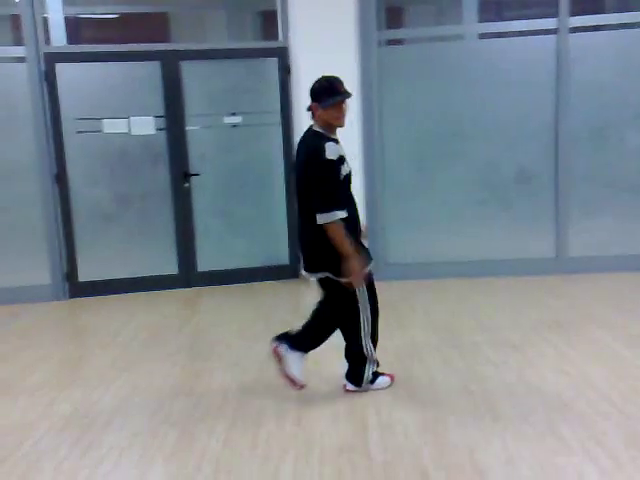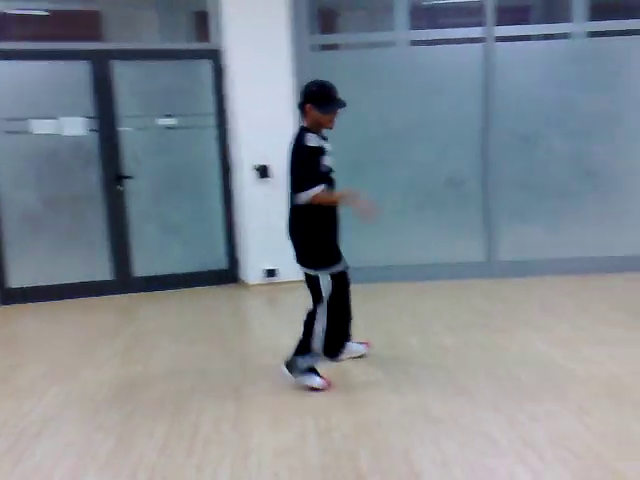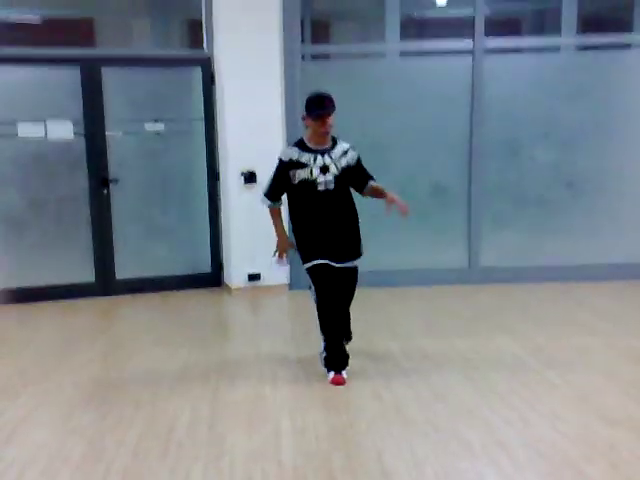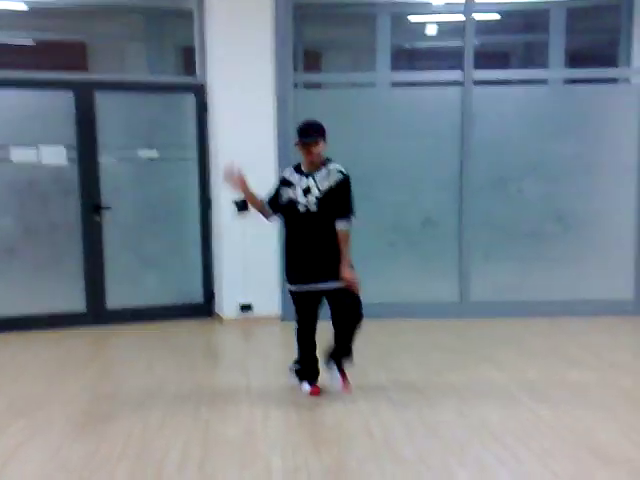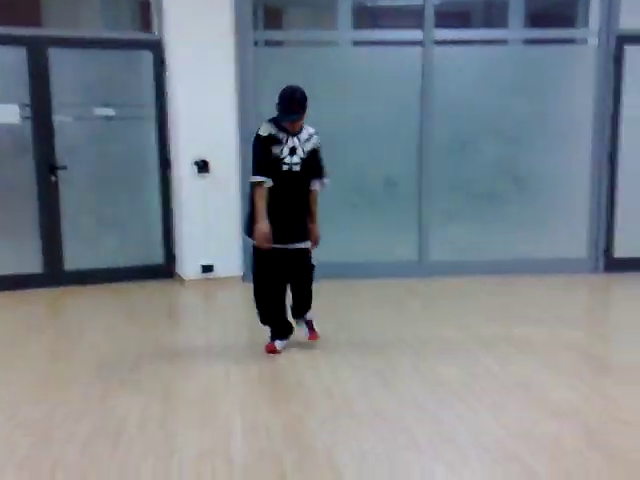
dt=0.4s
person 1, frame 1
left shoulder: (312, 143)
right shoulder: (326, 151)
right elbow: (329, 213)
left wrist: (354, 241)
right wrist: (353, 257)
left hip: (316, 247)
right hip: (333, 248)
left knee: (337, 302)
right knee: (362, 305)
left ankle: (290, 347)
right ankle: (362, 375)
person 1, frame 2
left shoulder: (314, 141)
right shoulder: (307, 145)
right elbow: (306, 194)
right wrist: (348, 197)
left hip: (322, 232)
right hip: (311, 236)
left knee: (338, 292)
right knee: (327, 300)
left ankle: (339, 343)
right ankle: (302, 364)
person 1, frame 3
left shoulder: (345, 152)
right shoulder: (291, 155)
left elbow: (365, 183)
right elbow: (272, 198)
left wrist: (388, 196)
right wrist: (281, 235)
left hip: (345, 238)
right hip: (312, 242)
left knee: (343, 296)
right knee: (328, 299)
left ankle: (336, 340)
right ankle: (334, 362)
person 1, frame 4
left shoulder: (337, 175)
right shoulder: (289, 177)
left elbow: (343, 224)
right elbow: (270, 211)
left wrist: (347, 265)
right wrist: (246, 190)
left hip: (332, 264)
right hip: (300, 267)
left knee: (349, 315)
right knee: (306, 323)
left ankle: (337, 360)
right ankle: (307, 374)
person 1, frame 5
left shoulder: (311, 138)
right shoulder: (267, 134)
left elbow: (313, 183)
right elbow: (260, 180)
left wrist: (313, 223)
right wrist: (261, 219)
left hip: (294, 220)
right hip: (269, 223)
left knee: (301, 276)
right knee: (268, 282)
left ankle: (303, 315)
right ankle: (279, 332)
